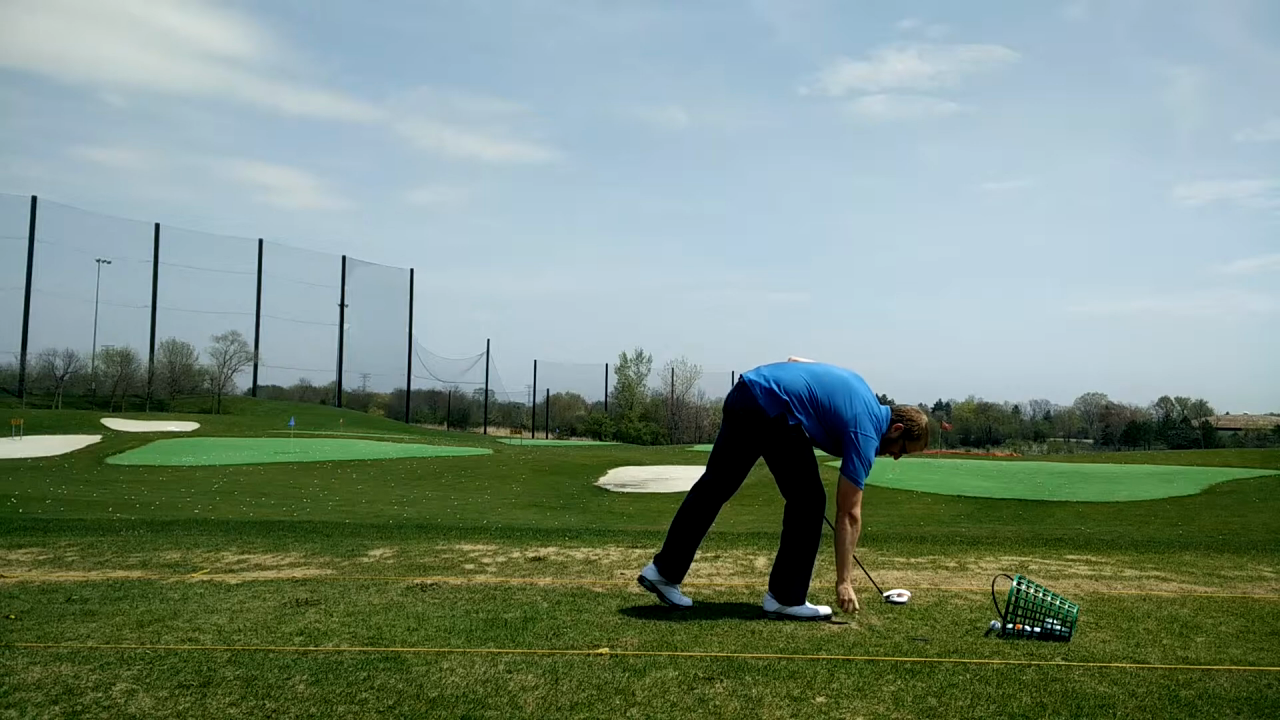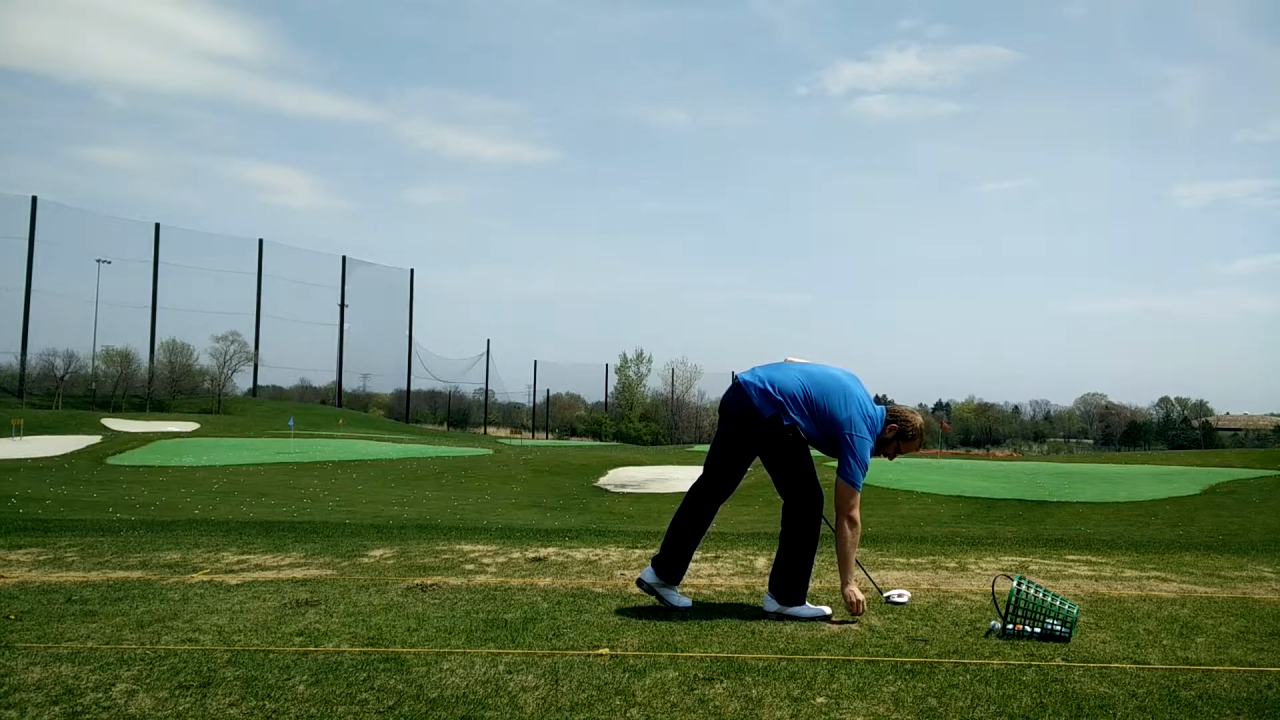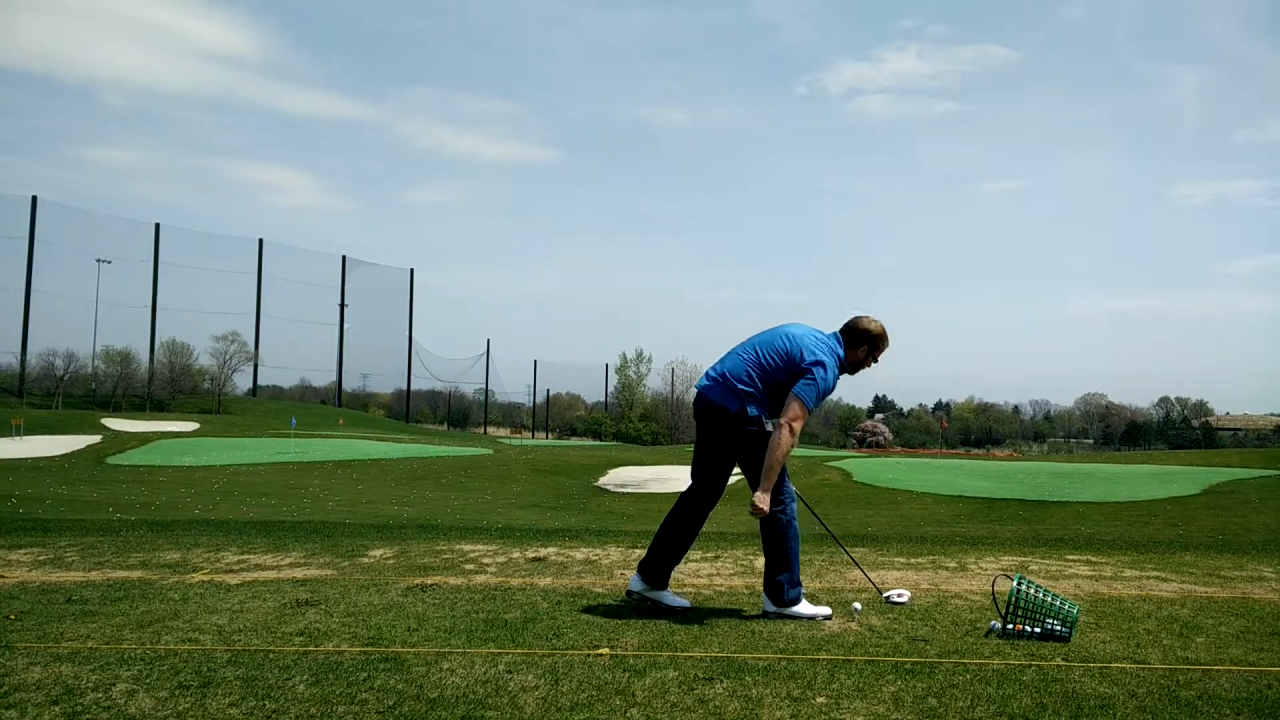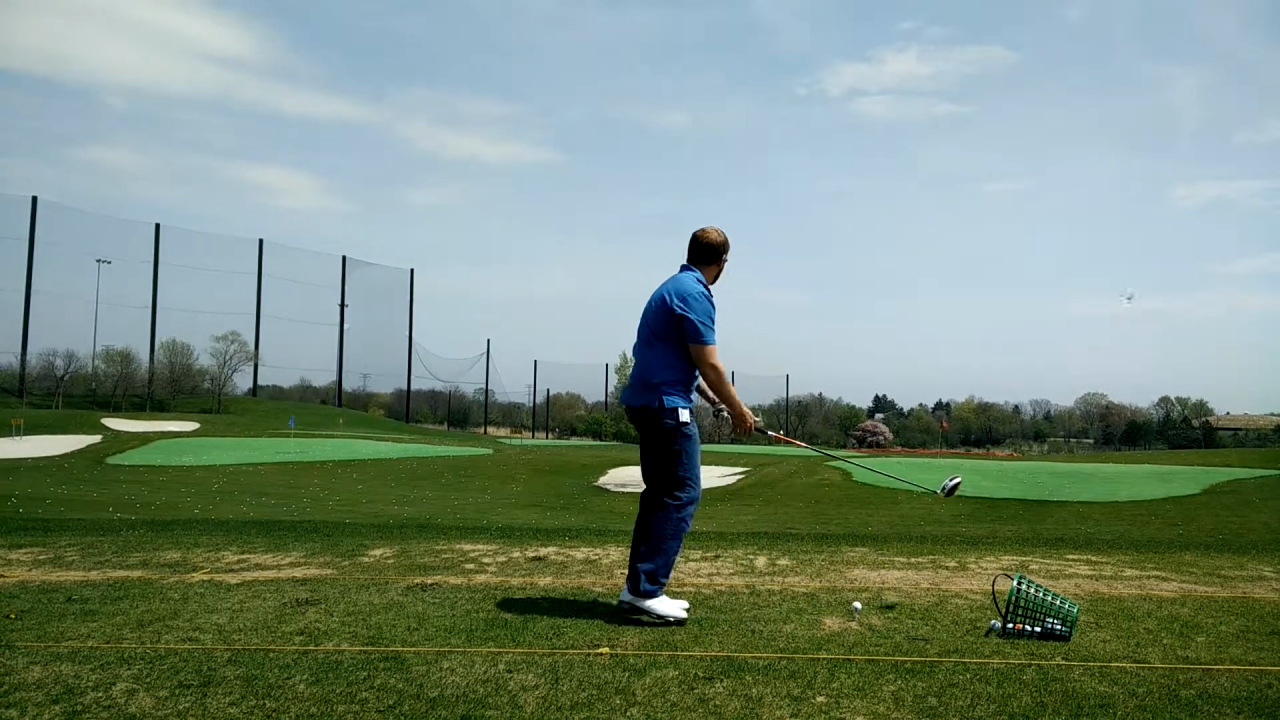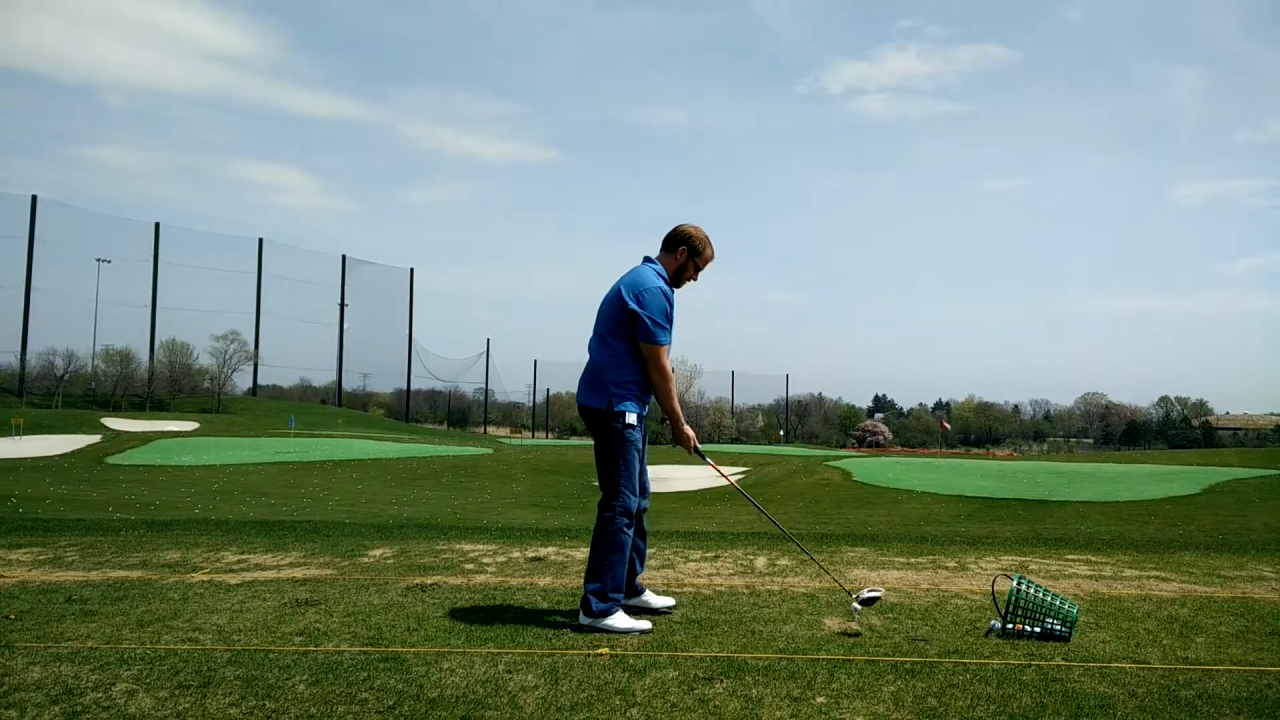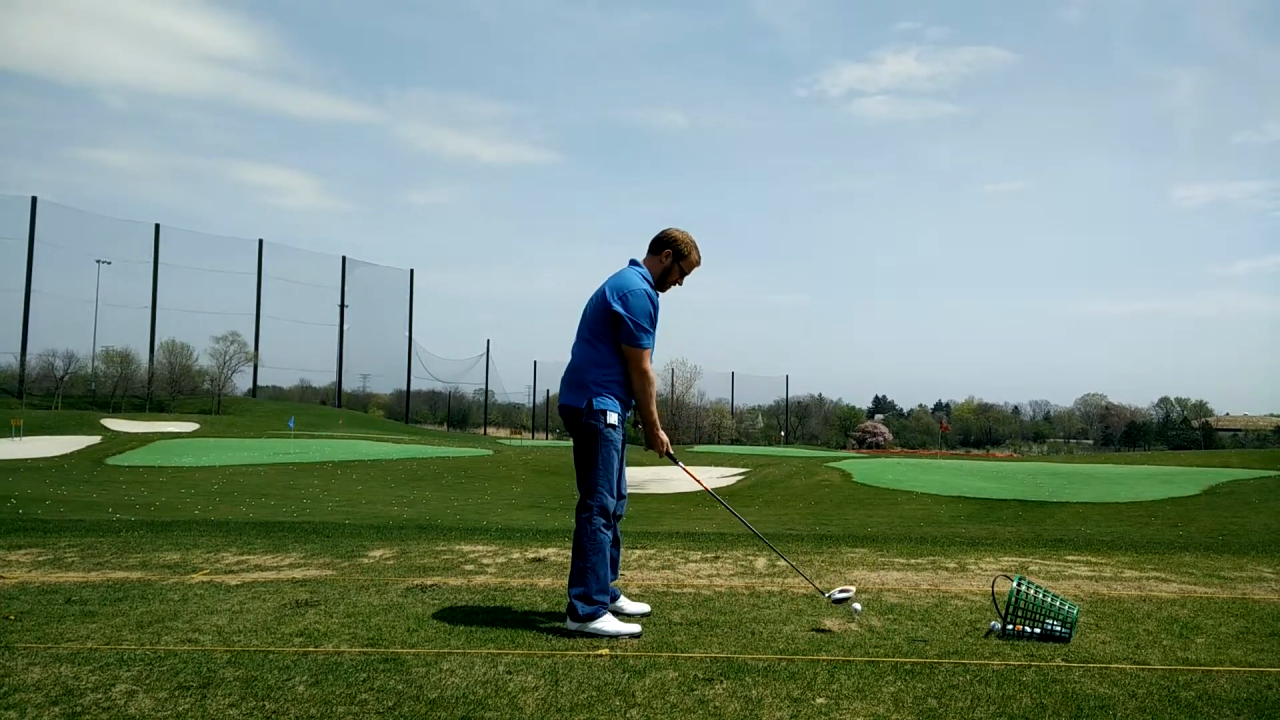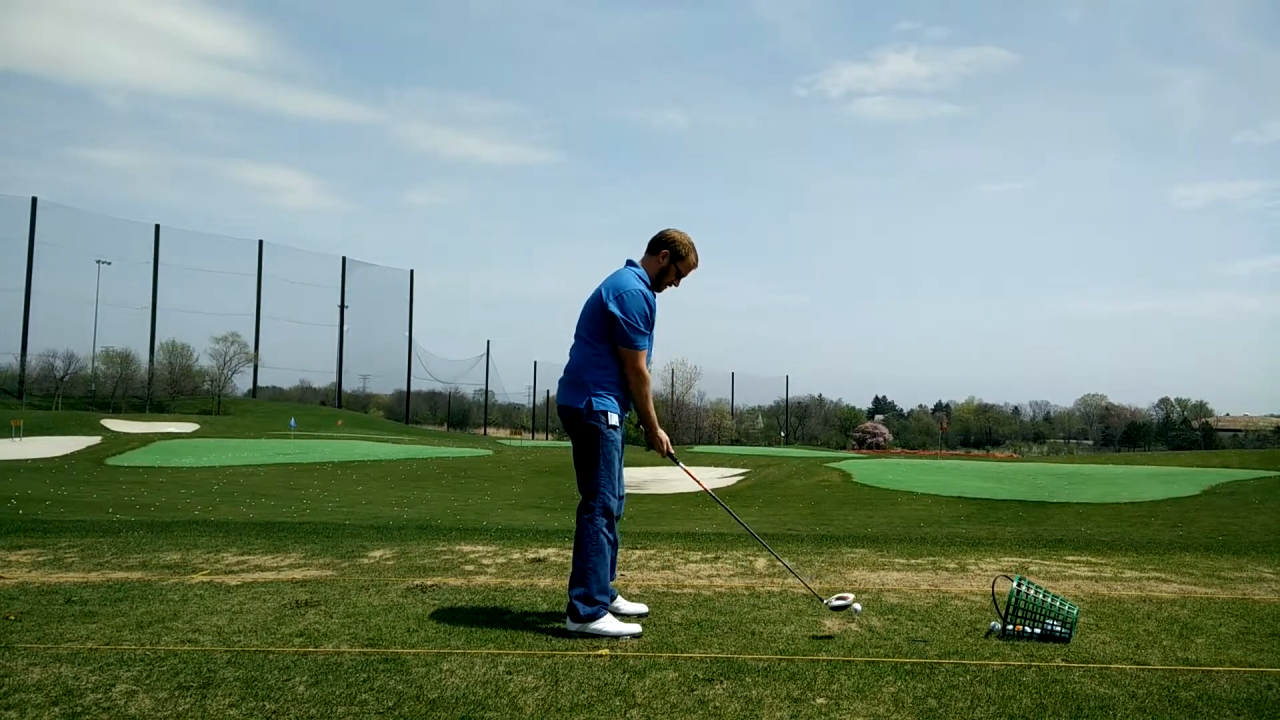
dt=0.7s
person 1, frame 1
left shoulder: (863, 395)
right shoulder: (865, 432)
left elbow: (794, 361)
right elbow: (849, 514)
right wrist: (843, 581)
left hip: (745, 395)
right hip: (773, 412)
left knee: (713, 487)
right knee: (808, 503)
left ankle: (664, 570)
right ankle: (786, 598)
person 1, frame 2
left shoulder: (856, 391)
right shoulder: (860, 433)
left elbow: (791, 362)
right elbow: (848, 516)
right wrist: (848, 583)
left hip: (740, 395)
right hip: (769, 413)
left knee: (710, 489)
right knee: (805, 502)
left ankle: (661, 573)
right ankle: (786, 598)
person 1, frame 3
left shoulder: (812, 336)
right shoulder: (824, 365)
right elbow: (788, 427)
right wrist: (765, 489)
left hip: (710, 398)
right hip: (737, 409)
left knee: (702, 493)
right knee: (780, 498)
left ankle: (648, 578)
right ankle: (783, 597)
person 1, frame 4
left shoulder: (674, 288)
right shoulder: (694, 294)
right elbow: (708, 365)
left wrist: (717, 402)
right wrist: (737, 409)
left hip: (647, 402)
right hip: (665, 405)
left knee: (660, 495)
right knee: (682, 493)
left ankle: (646, 586)
right ankle: (643, 586)
person 1, frame 5
left shoulder: (642, 280)
right shoulder: (653, 288)
right elbow: (658, 369)
left wrist: (674, 420)
right wrist: (679, 425)
left hip: (616, 404)
right hip: (616, 407)
left knee: (633, 500)
right knee: (620, 504)
left ankle: (627, 587)
right ankle: (599, 606)
person 1, frame 6
left shoulder: (628, 283)
right shoulder: (638, 291)
left elbow: (630, 366)
right elbow: (640, 371)
left wrist: (646, 423)
right wrist: (654, 428)
left hip: (596, 404)
right hip: (595, 406)
left knee: (611, 502)
right knee: (598, 505)
left ankle: (604, 592)
right ankle: (585, 610)
person 1, frame 7
left shoulder: (626, 283)
right shoulder: (634, 292)
left elbow: (634, 367)
right elbow: (636, 372)
left wrist: (648, 423)
right wrist: (652, 427)
left hip: (594, 404)
right hip: (594, 406)
left knee: (609, 502)
right knee: (600, 505)
left ankle: (601, 592)
right ankle: (586, 611)
